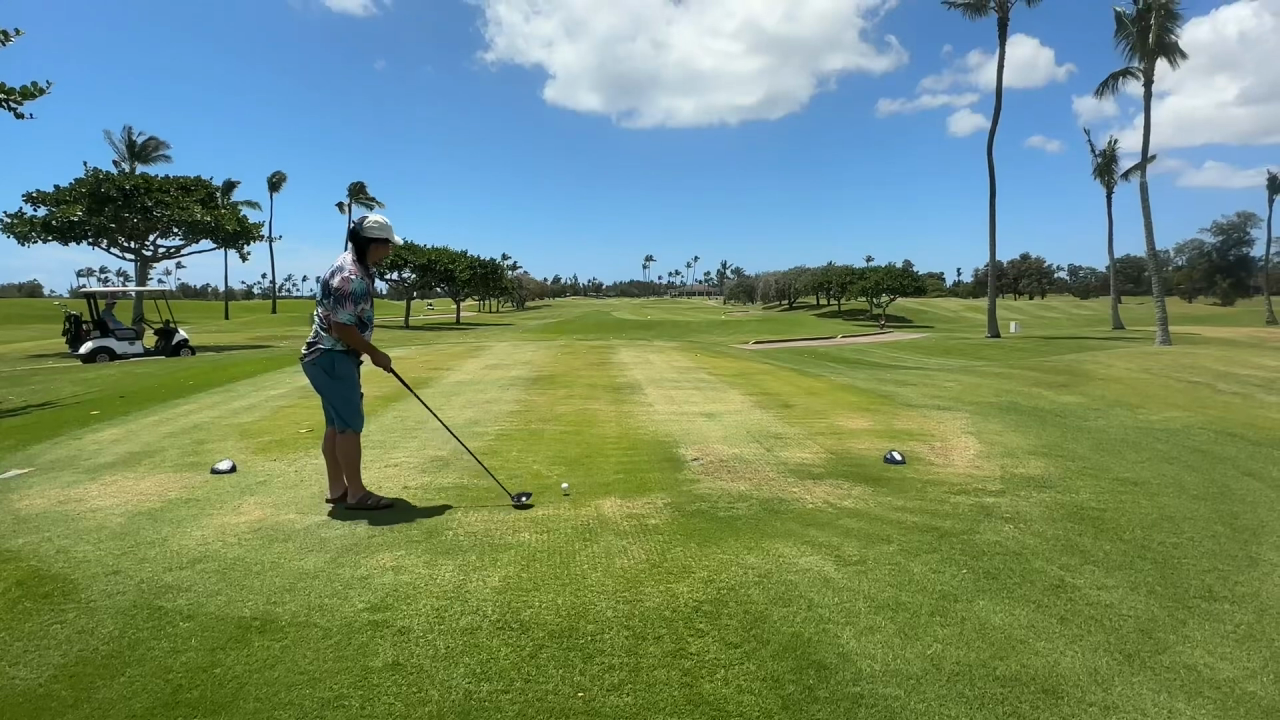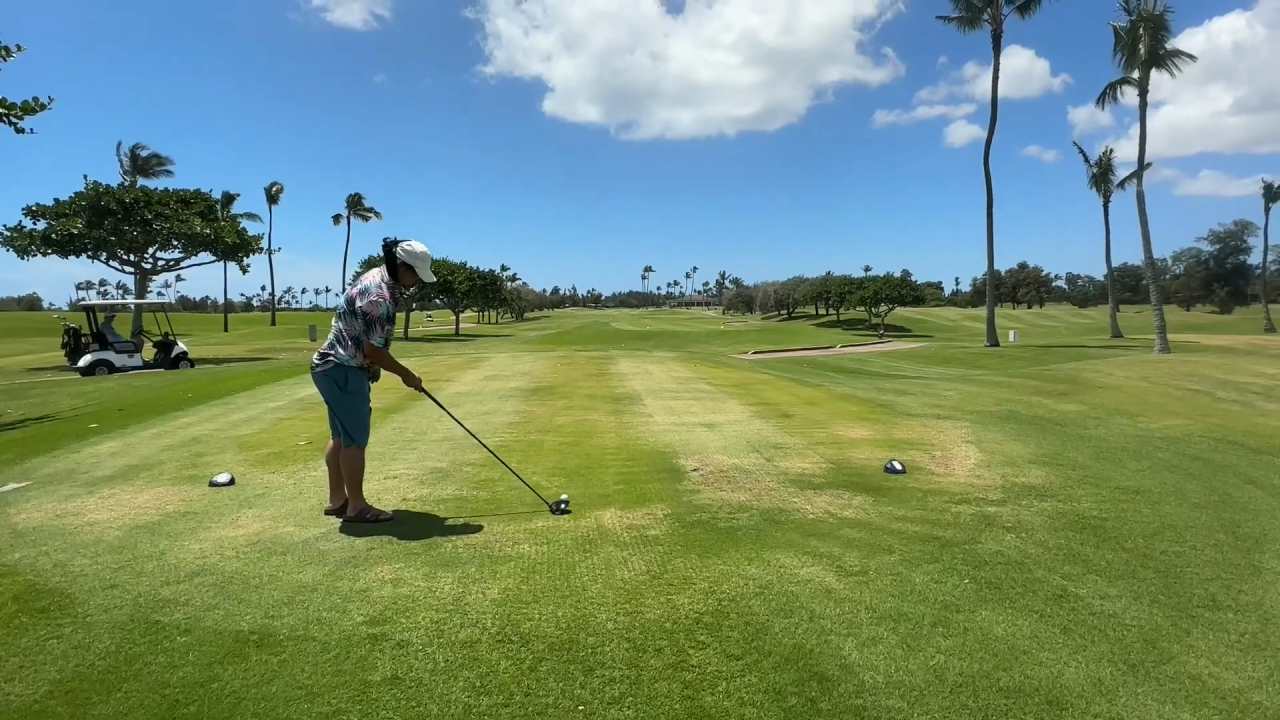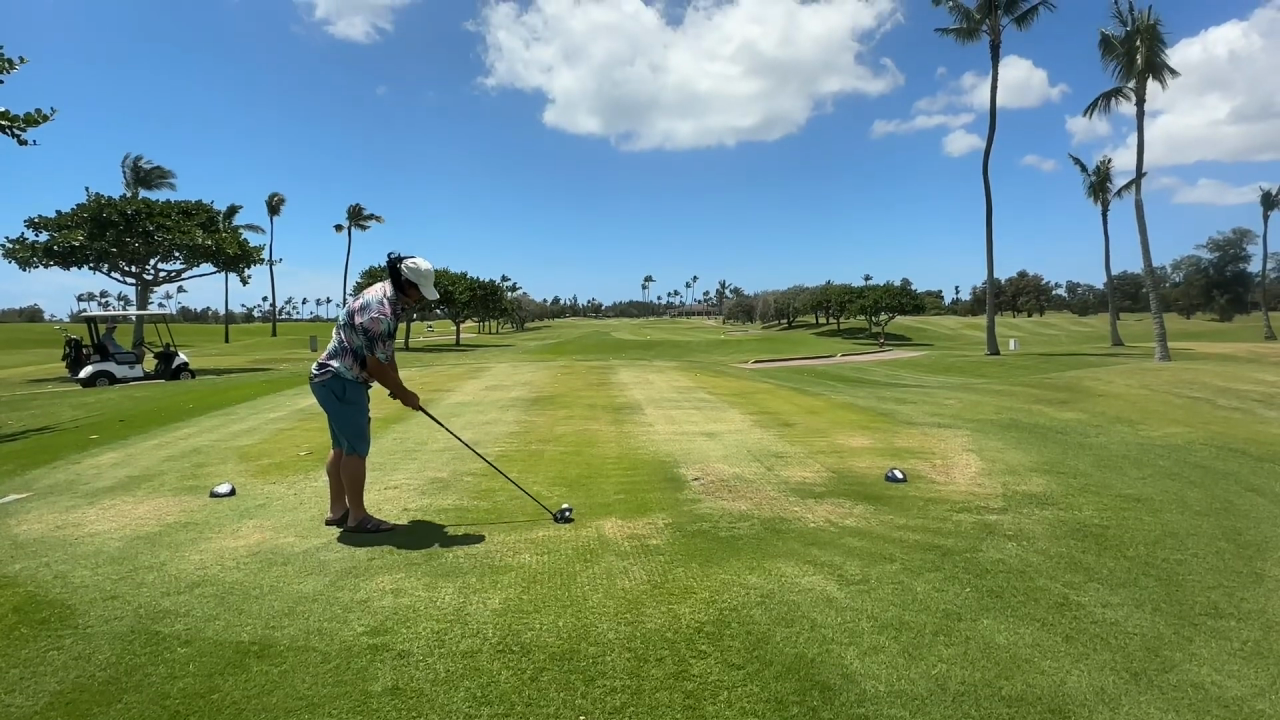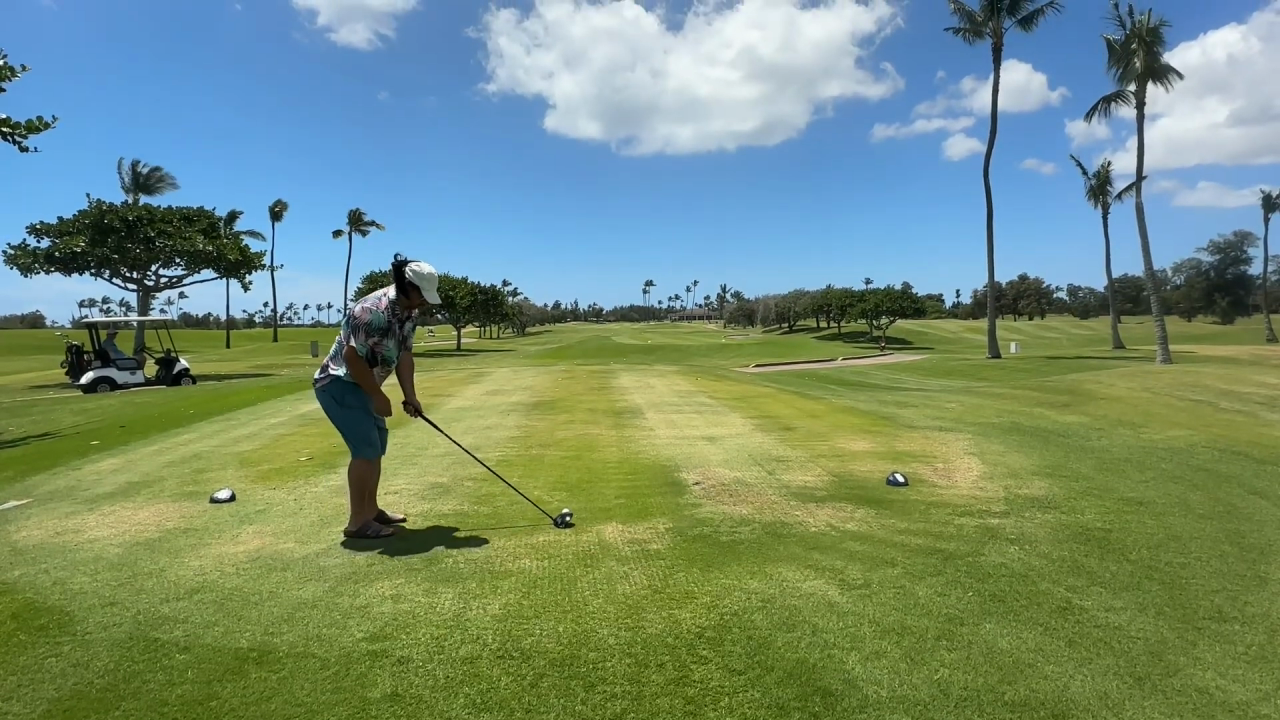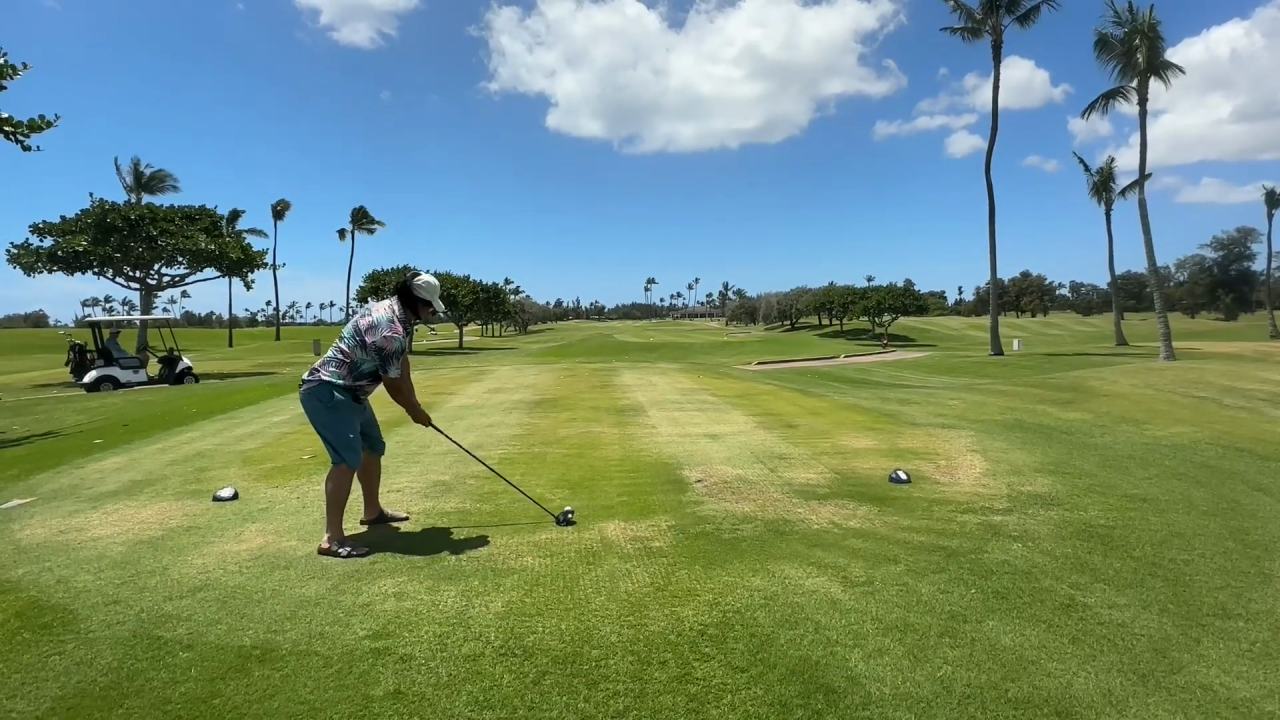
dt=1s
person 1, frame 1
left shoulder: (356, 267)
right shoulder: (351, 277)
right elbow: (342, 327)
left wrist: (366, 352)
right wrist: (375, 354)
left hip: (332, 356)
right hip: (332, 358)
left knee: (337, 424)
right knee: (350, 423)
left ankle: (337, 488)
right ankle: (356, 493)
person 1, frame 2
left shoulder: (378, 277)
right shoulder: (378, 298)
right elbow: (374, 349)
left wrist: (373, 366)
right wrist: (406, 375)
left hip: (335, 366)
right hip: (343, 370)
left knee: (341, 435)
right knee: (355, 437)
left ankle: (337, 499)
right ankle: (356, 506)
person 1, frame 3
left shoulder: (387, 294)
right shoulder: (379, 313)
left elbow: (384, 352)
right elbow: (376, 365)
left wrist: (397, 382)
right wrist: (404, 394)
left hip: (335, 377)
right hip: (339, 381)
left knee: (342, 445)
right knee: (356, 446)
left ankle: (338, 509)
right ankle: (357, 516)
person 1, frame 4
left shoulder: (407, 312)
right shoulder: (373, 311)
left elbow: (403, 355)
right elbow: (352, 358)
left wrist: (410, 397)
right wrist: (378, 396)
left hip: (360, 386)
right hip: (339, 384)
left knee: (376, 448)
right knee: (365, 450)
left ankle: (371, 511)
right ankle: (357, 521)
person 1, frame 5
left shoulder: (395, 312)
right shoulder: (390, 331)
left elbow: (402, 365)
right elbow: (393, 384)
left wrist: (415, 403)
right wrist: (416, 412)
left hip: (348, 391)
right hip: (327, 392)
left knee: (372, 446)
right knee: (348, 458)
left ankle: (372, 511)
right ankle: (332, 537)
